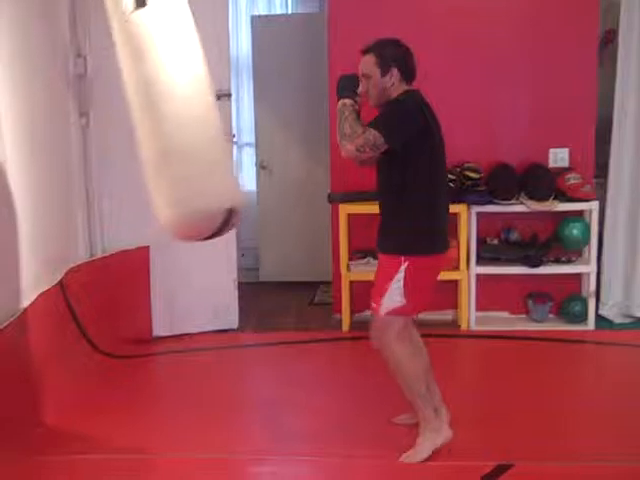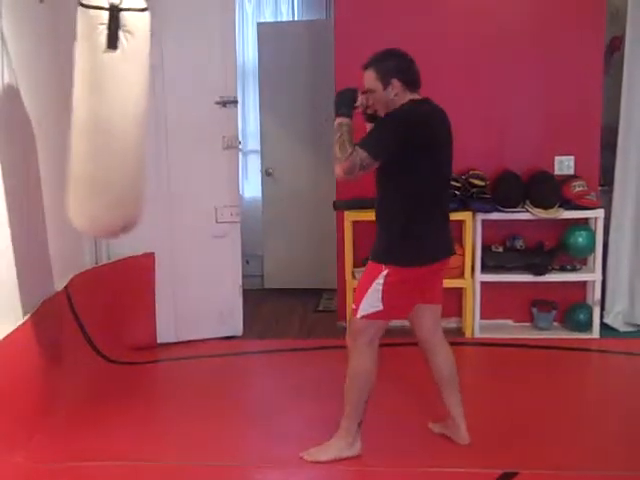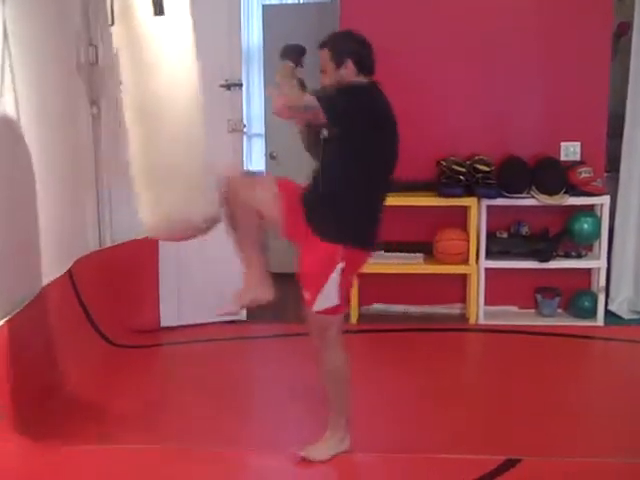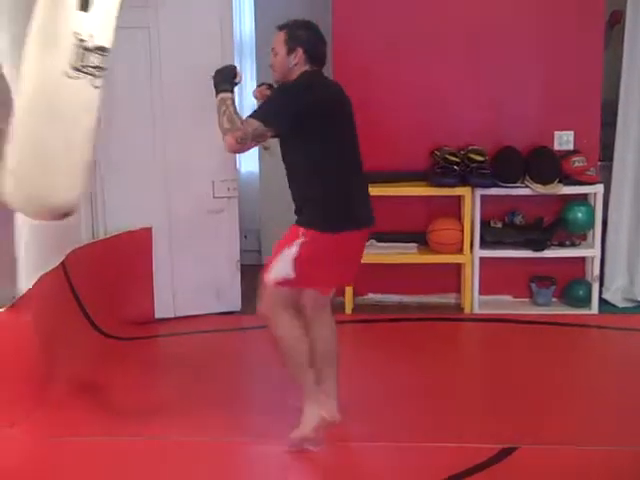
dt=1s
person 1, frame 1
left shoulder: (405, 109)
right shoulder: (407, 110)
left elbow: (352, 149)
right elbow: (368, 154)
left wrist: (345, 101)
right wrist: (352, 103)
left hip: (413, 243)
right hip: (412, 238)
left knee: (386, 334)
right knee: (400, 328)
left ankle: (432, 427)
right ankle: (435, 409)
person 1, frame 2
left shoulder: (402, 121)
right shoulder: (434, 117)
left elbow: (345, 168)
left wrist: (342, 117)
right wrist: (376, 120)
left hip: (400, 252)
right hip: (431, 247)
left knee: (361, 338)
right knee: (430, 334)
left ankle: (347, 438)
right ankle: (457, 424)
person 1, frame 3
left shoulder: (359, 100)
right shoulder: (358, 102)
left elbow: (286, 106)
right elbow: (324, 150)
left wrist: (286, 70)
right wrist: (305, 111)
left hip: (340, 234)
right hip: (318, 212)
left knee: (323, 332)
right knee: (237, 185)
left ankle: (337, 434)
right ankle: (258, 283)
person 1, frame 4
left shoulder: (296, 94)
right shoulder: (323, 92)
left elbow: (236, 141)
left wrist: (224, 92)
right wrist: (271, 105)
left hip: (325, 223)
right hip: (349, 219)
left knee: (272, 304)
right knee: (314, 306)
left ankle: (315, 402)
right ankle: (325, 398)
